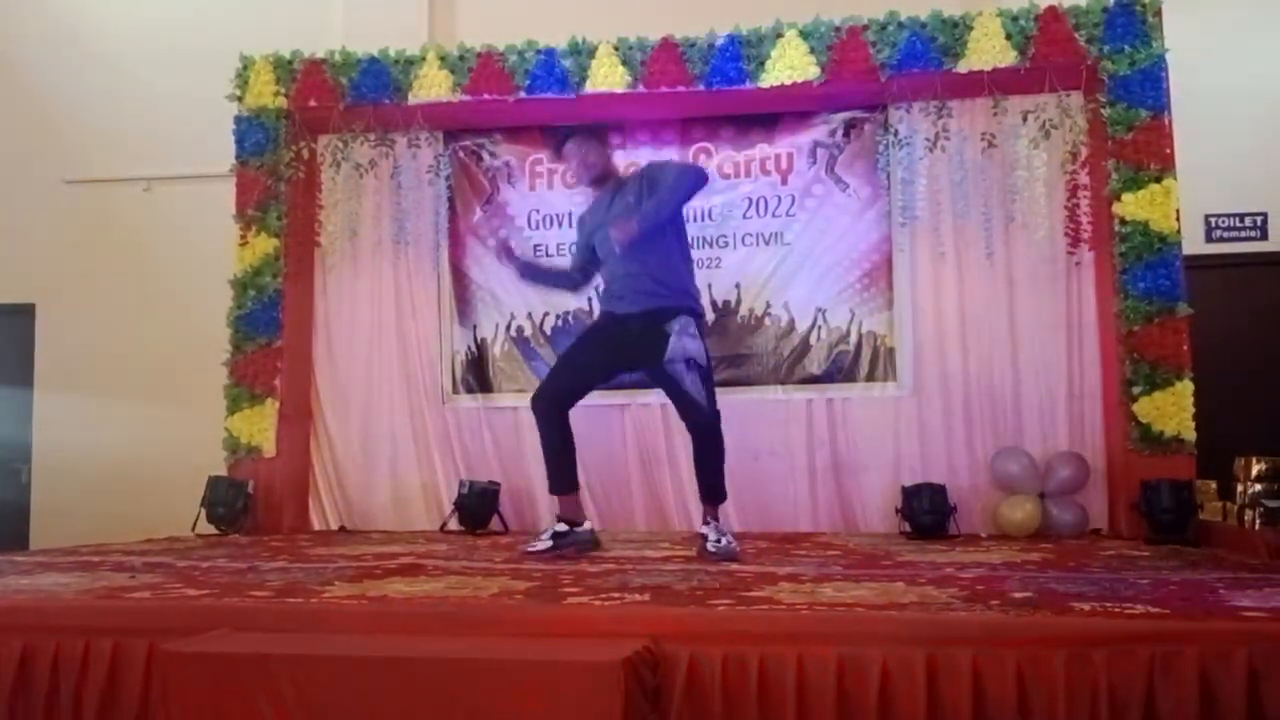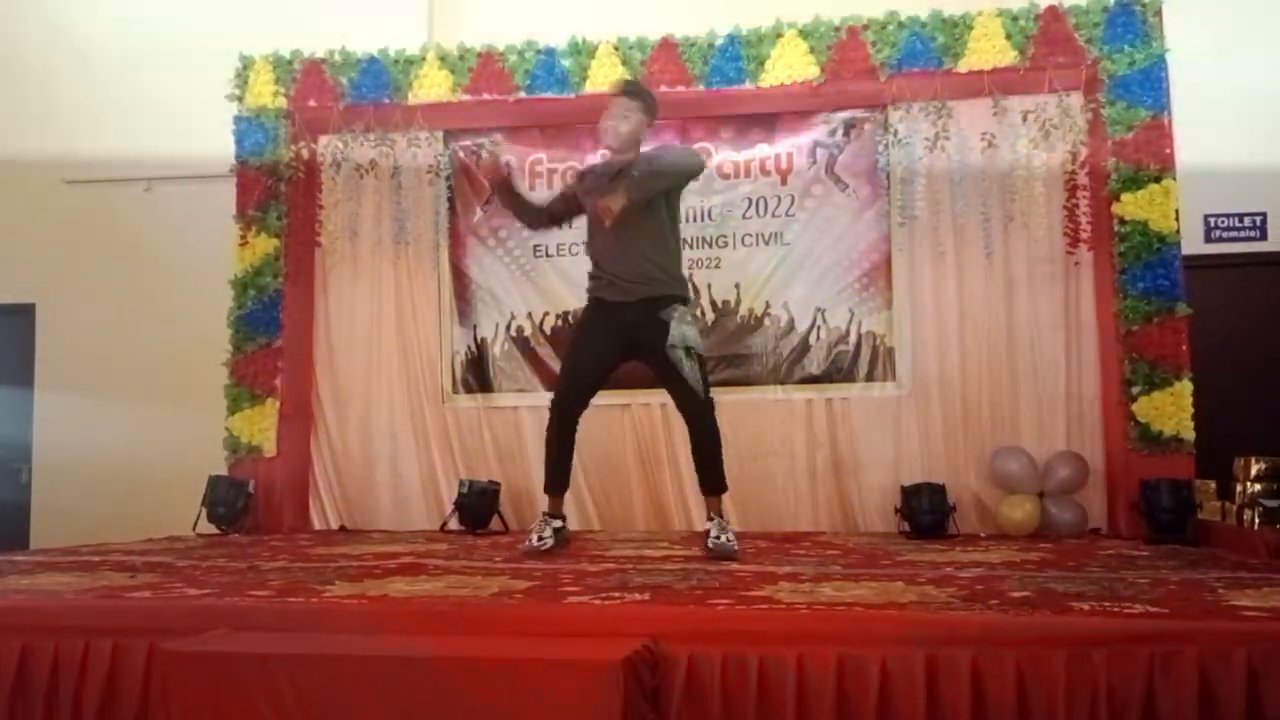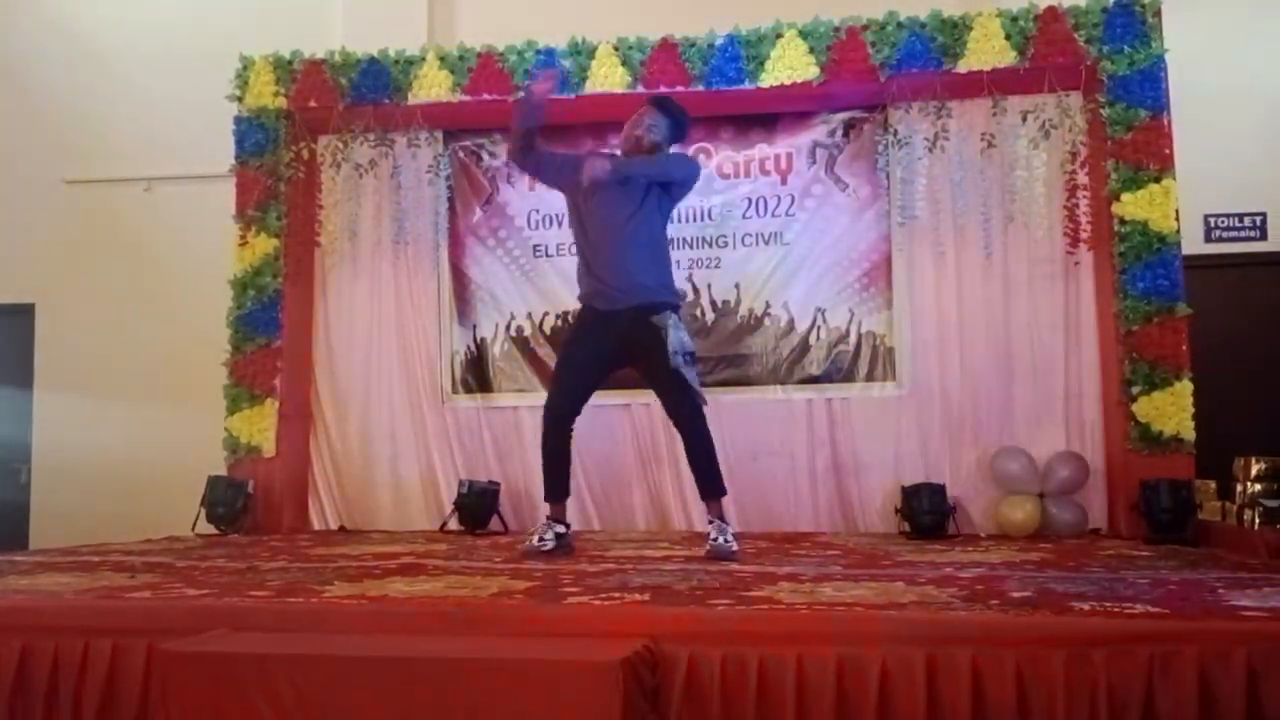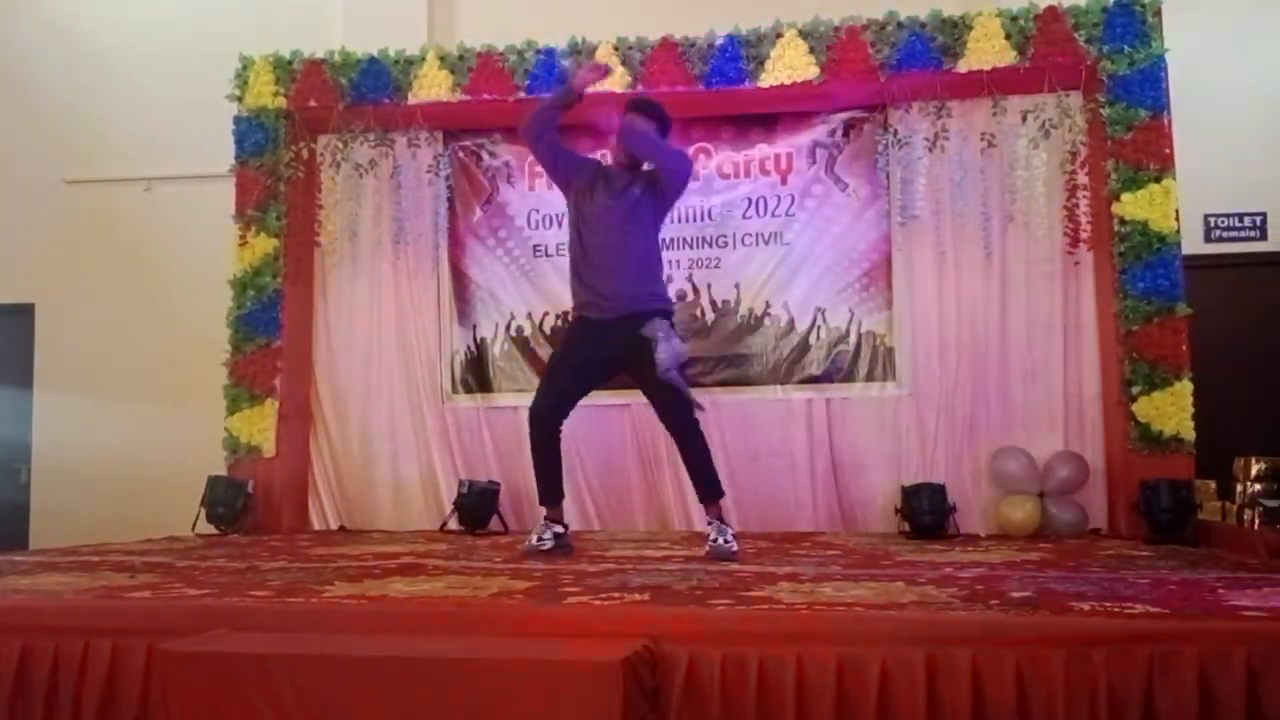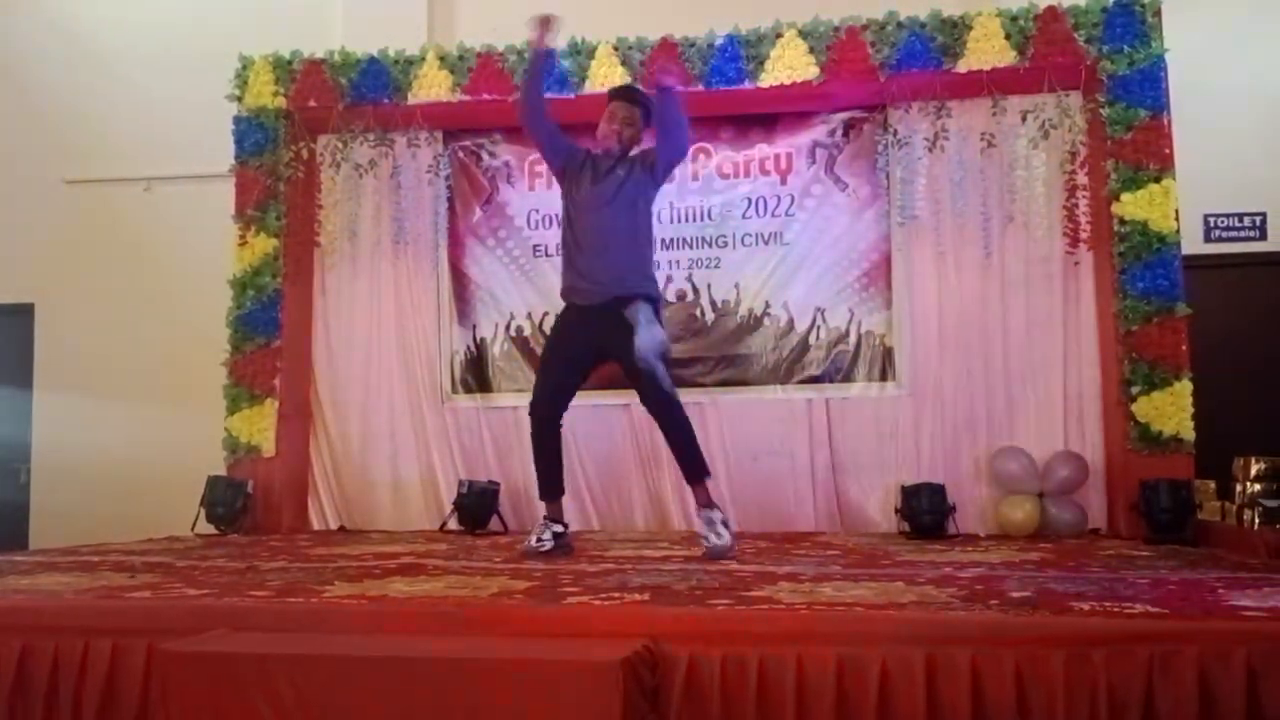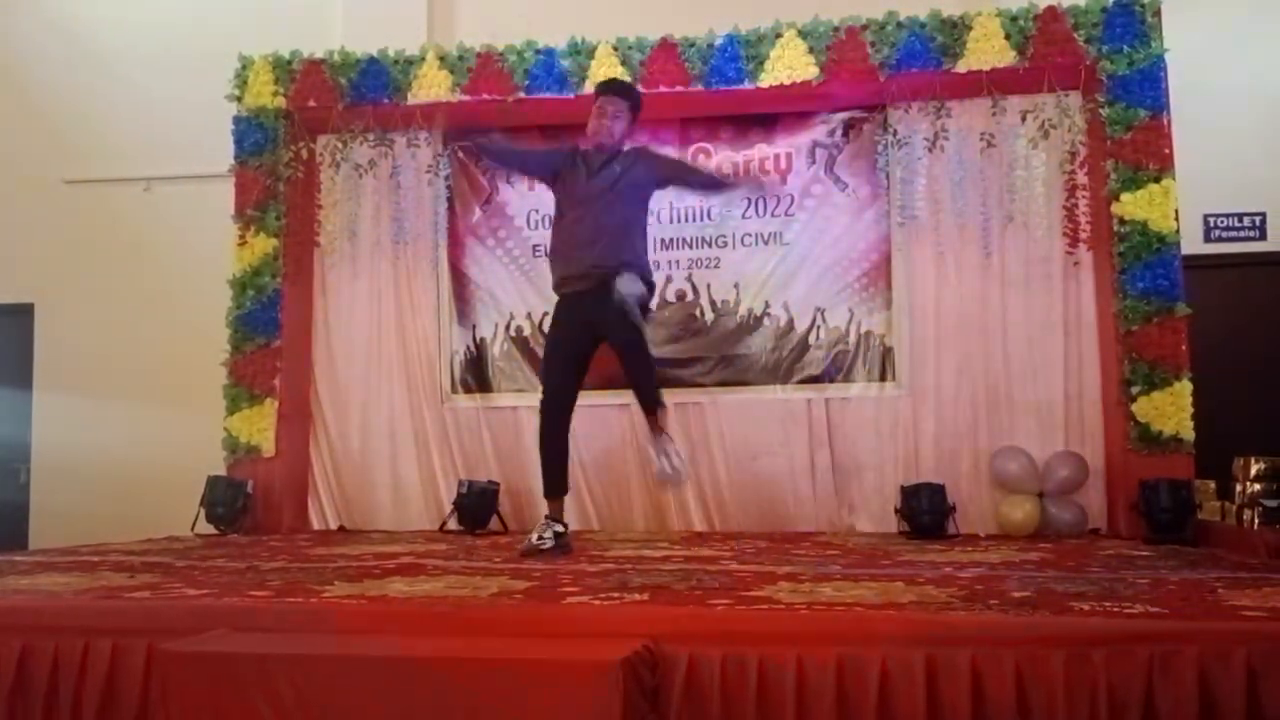
dt=0.1s
person 1, frame 1
left shoulder: (654, 179)
right shoulder: (590, 215)
left elbow: (693, 175)
right elbow: (576, 279)
left wrist: (639, 220)
right wrist: (522, 266)
left hip: (671, 320)
right hip: (616, 325)
left knee: (703, 418)
right knee: (548, 401)
left ankle: (713, 524)
right ankle: (571, 521)
person 1, frame 2
left shoulder: (658, 165)
right shoulder: (588, 181)
left elbow: (691, 163)
right elbow: (540, 218)
left wrist: (628, 194)
right wrist: (504, 187)
left hip: (661, 307)
right hip: (605, 309)
left knee: (698, 407)
right knee: (564, 406)
left ankle: (715, 519)
right ankle: (553, 518)
person 1, frame 3
left shoulder: (663, 178)
right shoulder: (580, 172)
left elbow: (688, 168)
right elbow: (523, 155)
left wrist: (615, 168)
right wrist: (531, 106)
left hip: (651, 316)
right hip: (596, 318)
left knee: (688, 415)
right knee: (557, 413)
left ankle: (717, 522)
right ankle: (555, 522)
person 1, frame 4
left shoulder: (656, 187)
right shoulder: (580, 177)
left elbow: (680, 164)
right elbow: (537, 133)
left wrist: (631, 132)
right wrist: (572, 90)
left hip: (644, 323)
right hip: (590, 326)
left knee: (681, 422)
right knee: (543, 415)
left ankle: (717, 523)
right ankle: (553, 523)
person 1, frame 5
left shoulder: (645, 168)
right shoulder: (572, 162)
left elbow: (680, 141)
right elbow: (532, 115)
left wrist: (668, 98)
right wrist: (538, 56)
left hip: (631, 309)
right hip: (580, 313)
left knee: (664, 405)
right knee: (544, 408)
left ankle: (709, 512)
right ankle: (554, 519)
person 1, frame 6
left shoulder: (641, 163)
right shoulder: (563, 161)
left elbow: (690, 174)
right elbow: (510, 153)
left wrist: (735, 181)
right wrist: (471, 135)
left hip: (620, 285)
right hip: (572, 301)
left knee: (620, 313)
right knee: (554, 407)
left ankle: (659, 431)
right ankle: (553, 521)
